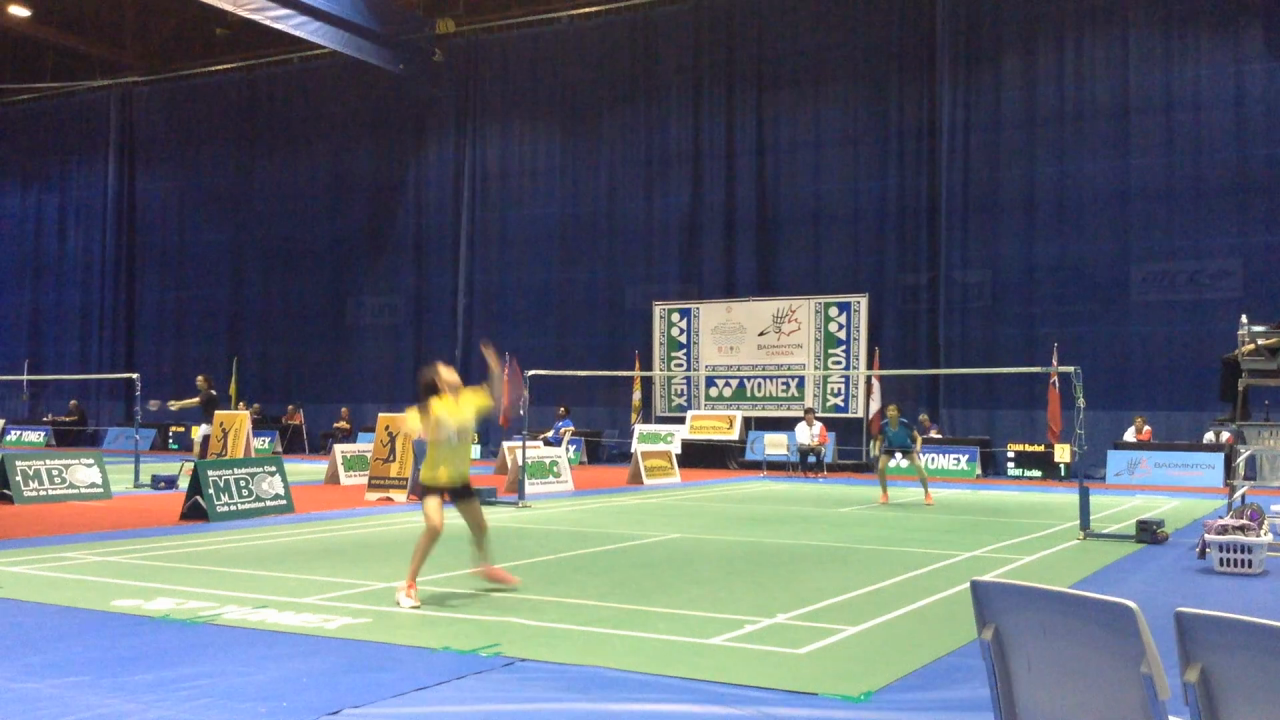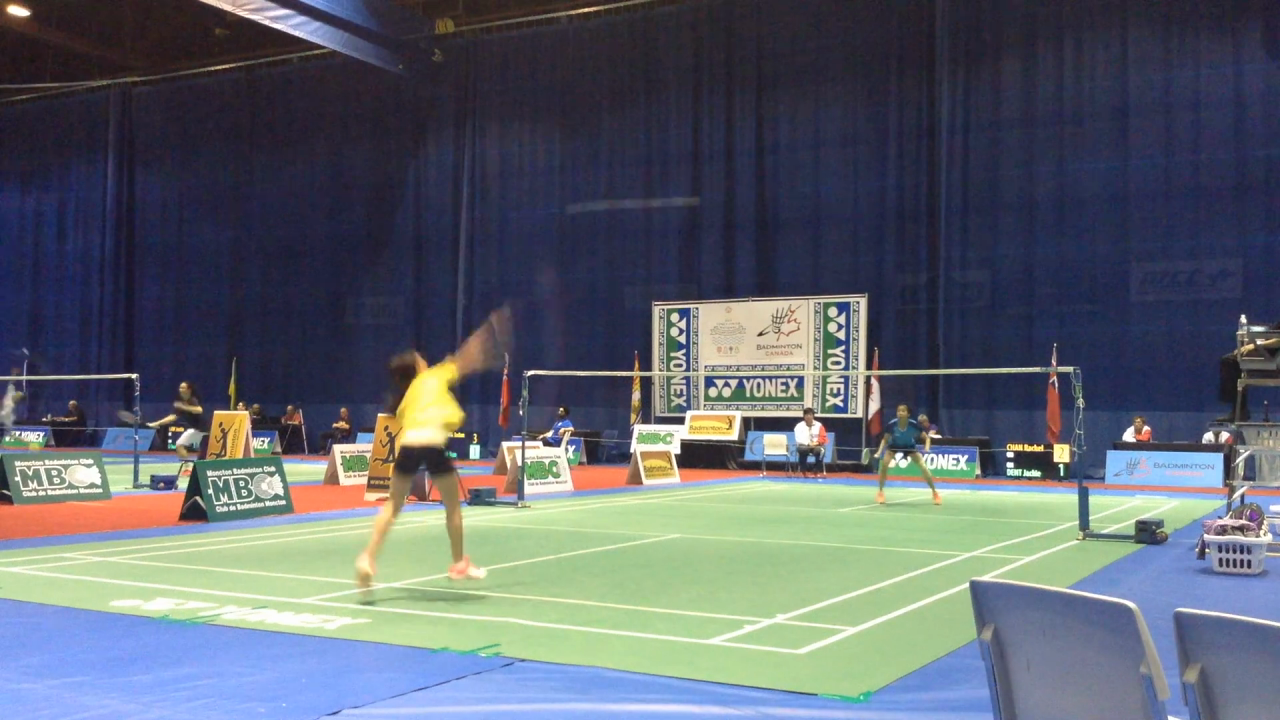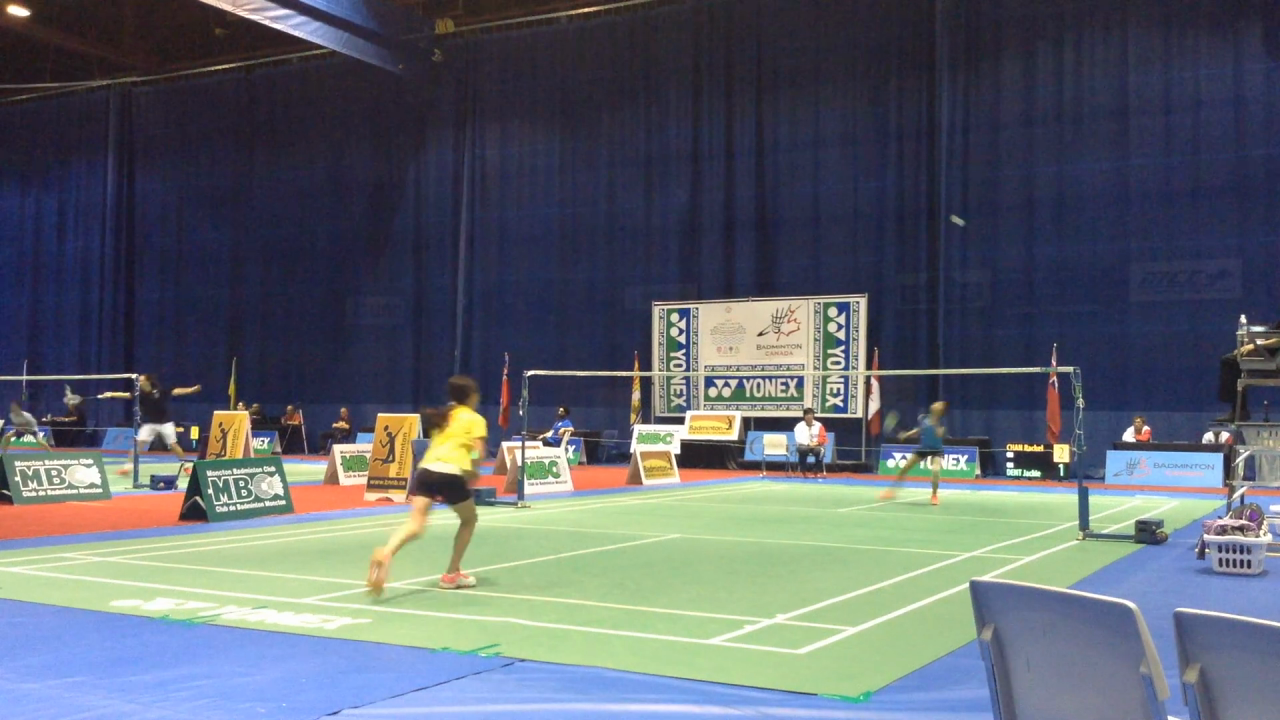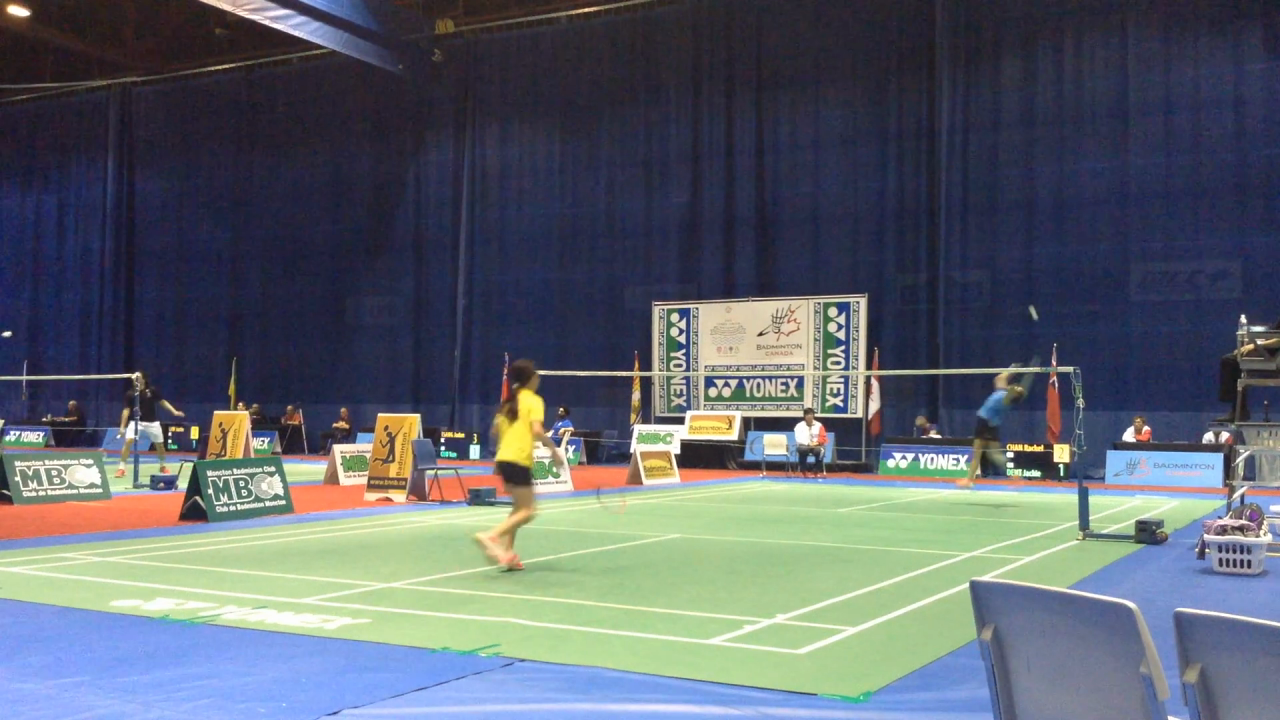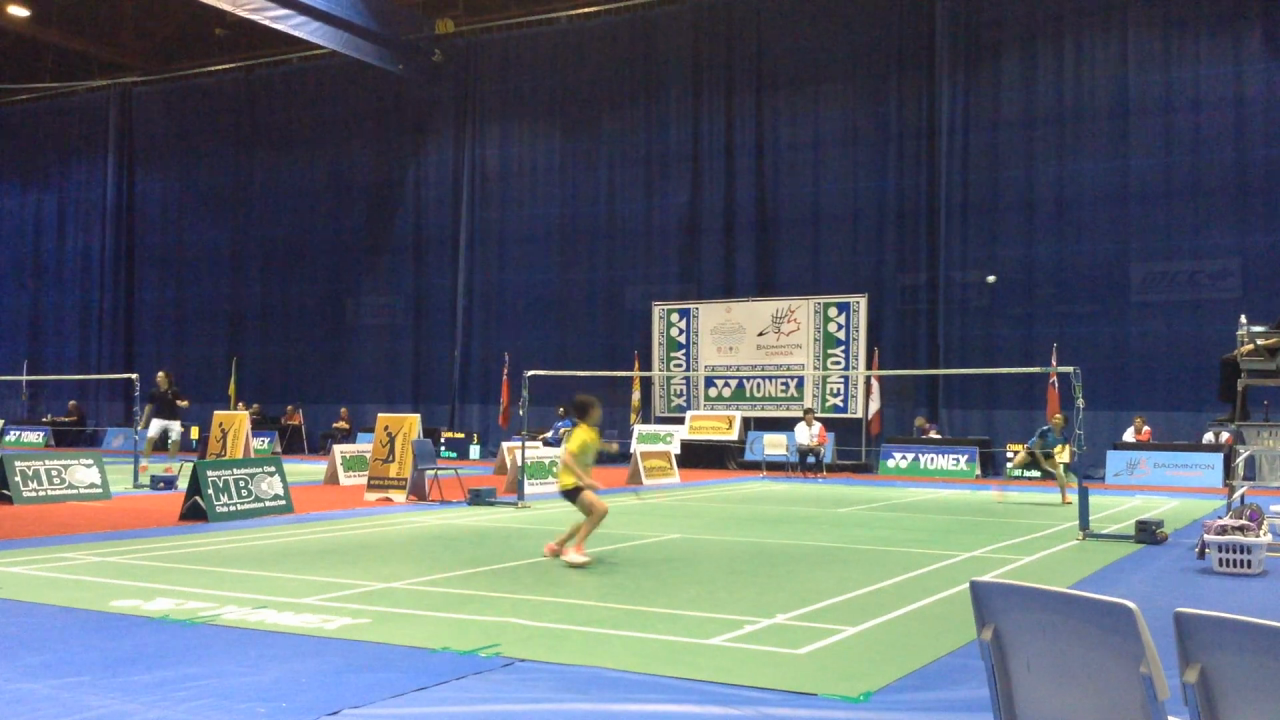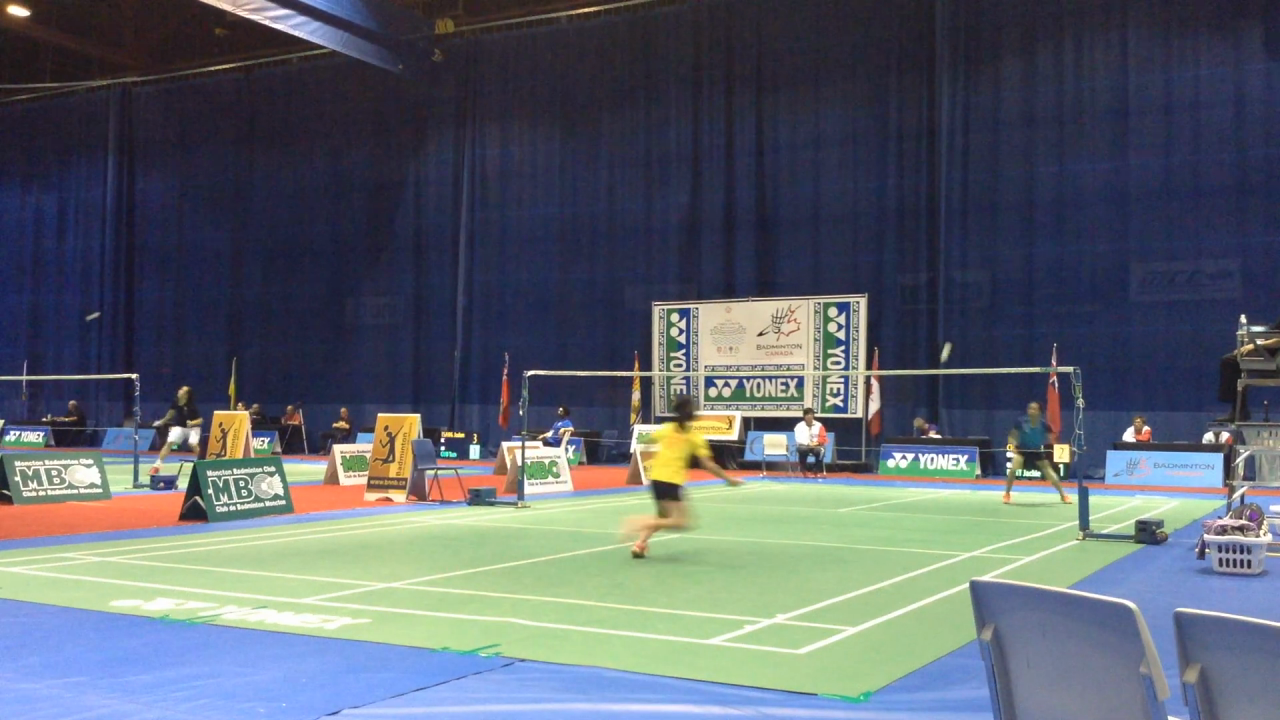
dt=0.4s
person 1, frame 1
left shoulder: (469, 399)
right shoulder: (434, 408)
left elbow: (496, 399)
right elbow: (409, 424)
left wrist: (496, 369)
right wrist: (423, 431)
left hip: (458, 479)
right hip: (433, 480)
left knee: (480, 526)
right knee: (435, 526)
left ankle: (485, 566)
right ankle: (408, 585)
person 1, frame 2
left shoulder: (406, 394)
right shoulder: (432, 377)
right elbow: (467, 363)
left hip: (408, 447)
right hip: (431, 446)
left knee: (393, 506)
right knee: (453, 505)
left ankle: (368, 557)
right ankle: (459, 564)
person 1, frame 3
left shoulder: (442, 416)
right shoulder: (475, 419)
right elbow: (478, 453)
right wrist: (472, 468)
left hip: (427, 470)
right hip: (450, 475)
left knee: (415, 524)
right knee: (469, 520)
left ankle: (385, 555)
right ankle: (452, 574)
person 1, frame 4
left shoulder: (510, 401)
right shoulder: (534, 400)
left elbow: (495, 431)
right elbow: (537, 431)
right wrist: (554, 450)
left hip: (503, 459)
right hip: (517, 461)
left knee: (520, 507)
right knee: (528, 512)
left ankle: (506, 554)
right ankle: (490, 536)
person 1, frame 5
left shoulder: (592, 431)
right shoulder: (582, 434)
right elbow: (566, 458)
left wrist: (607, 446)
right wrist: (584, 478)
left hip: (582, 484)
right hip: (570, 484)
left knee: (592, 517)
right knee: (602, 508)
left ankle: (555, 545)
right ankle: (573, 549)
person 1, frame 6
left shoulder: (667, 428)
right shoulder: (694, 435)
left elbow: (651, 438)
right elbow: (707, 464)
right wrist: (728, 478)
left hip: (656, 479)
right hip: (671, 482)
left knee: (664, 517)
right knee: (681, 524)
left ankle: (640, 544)
right ankle: (644, 525)
